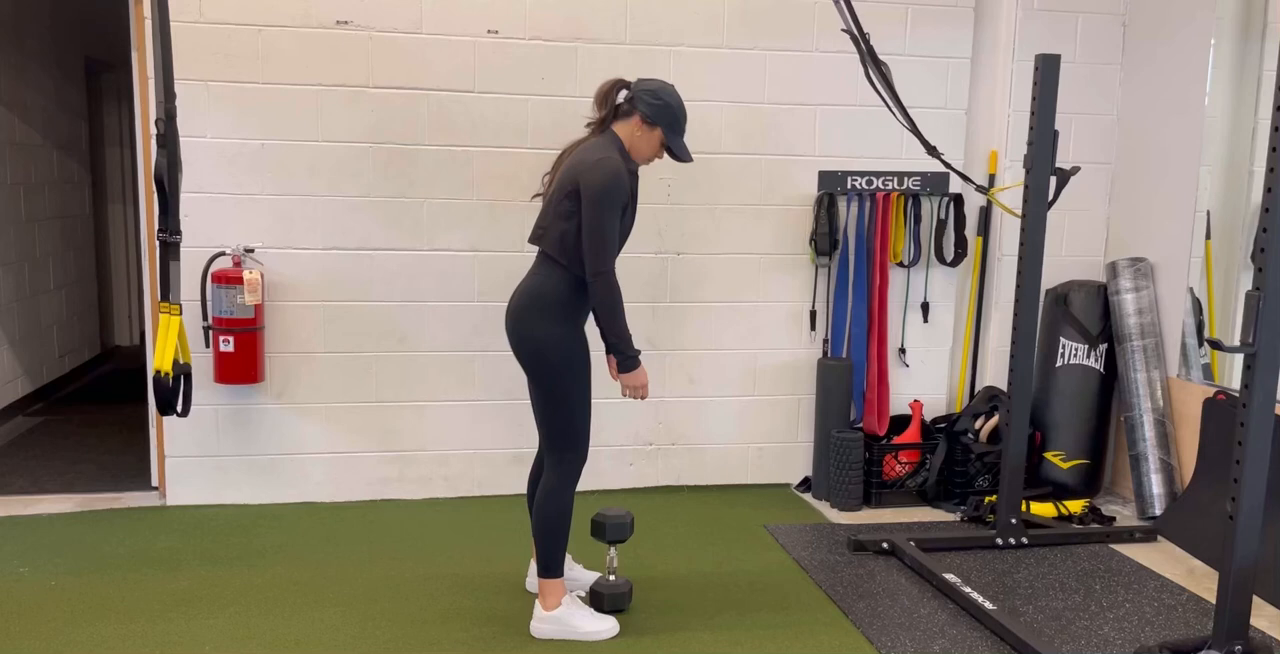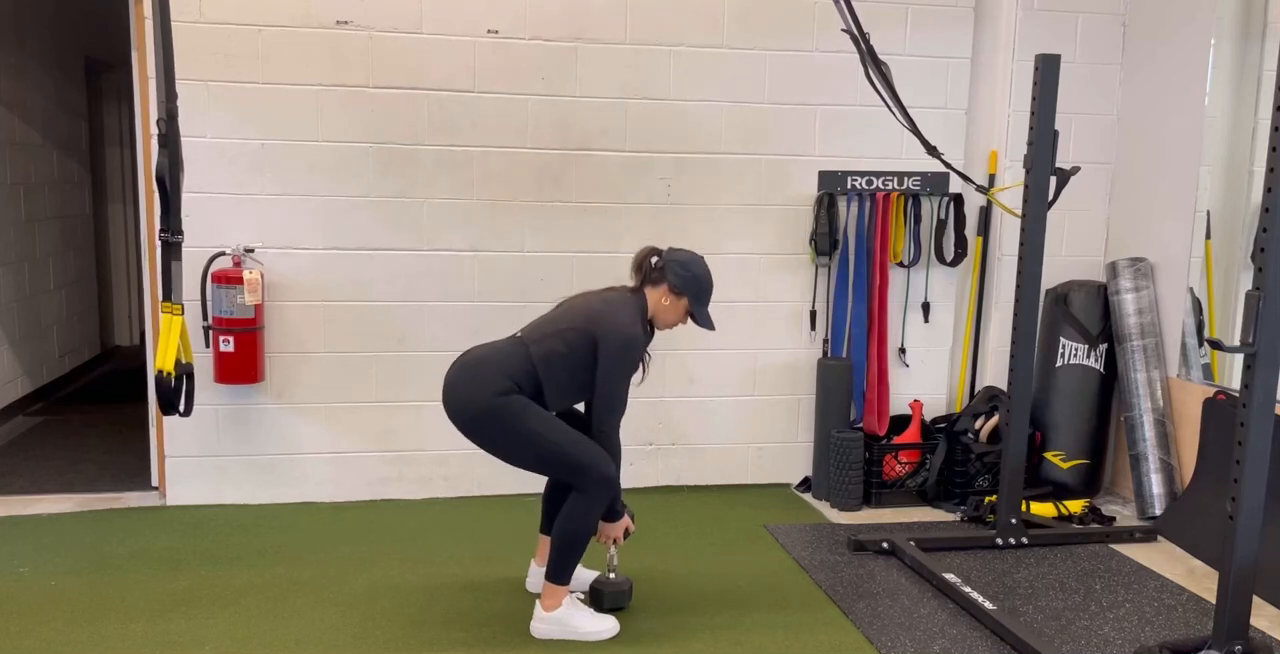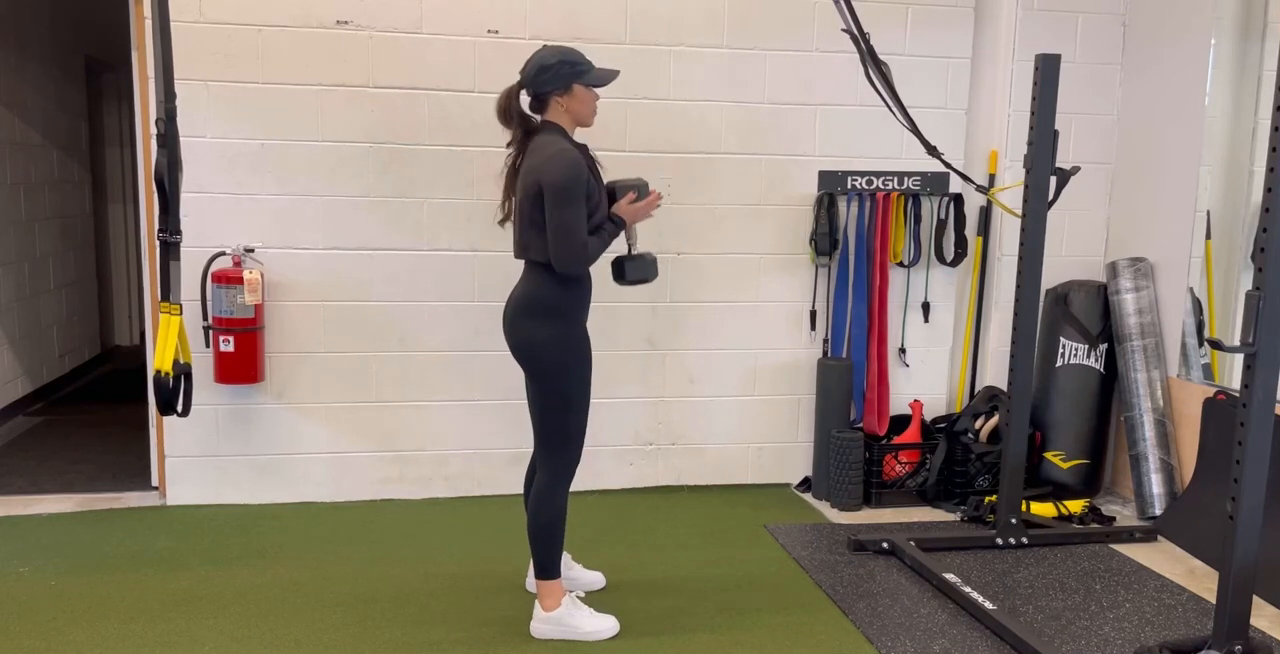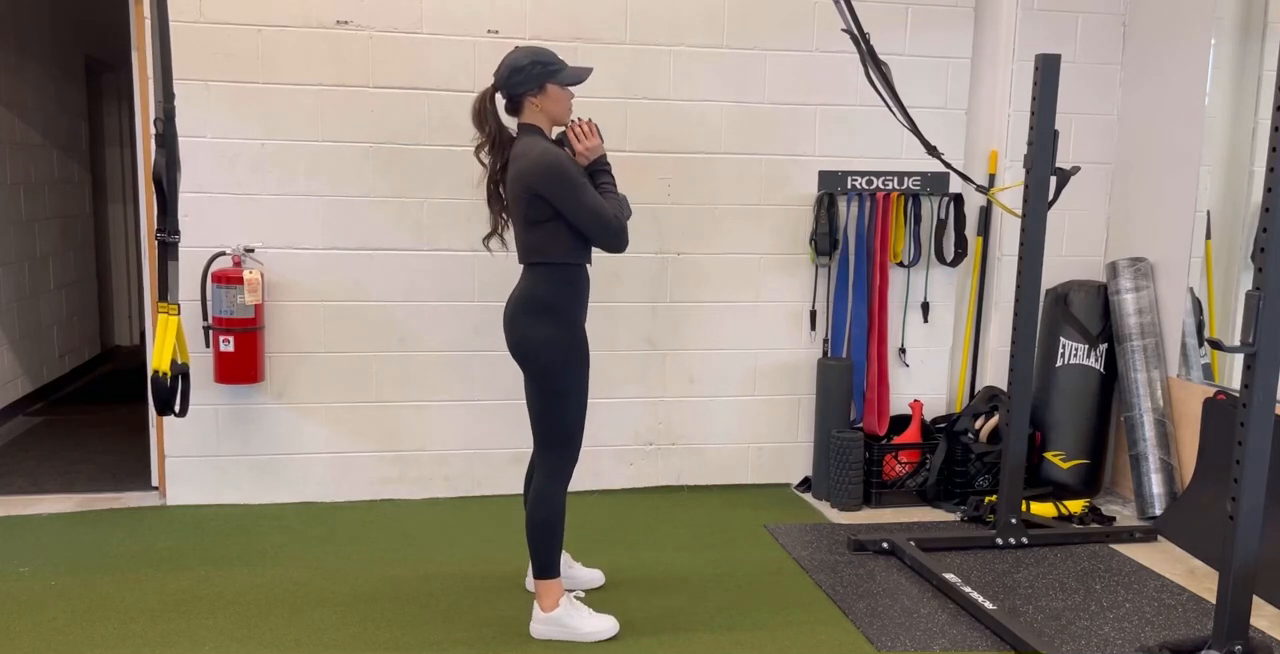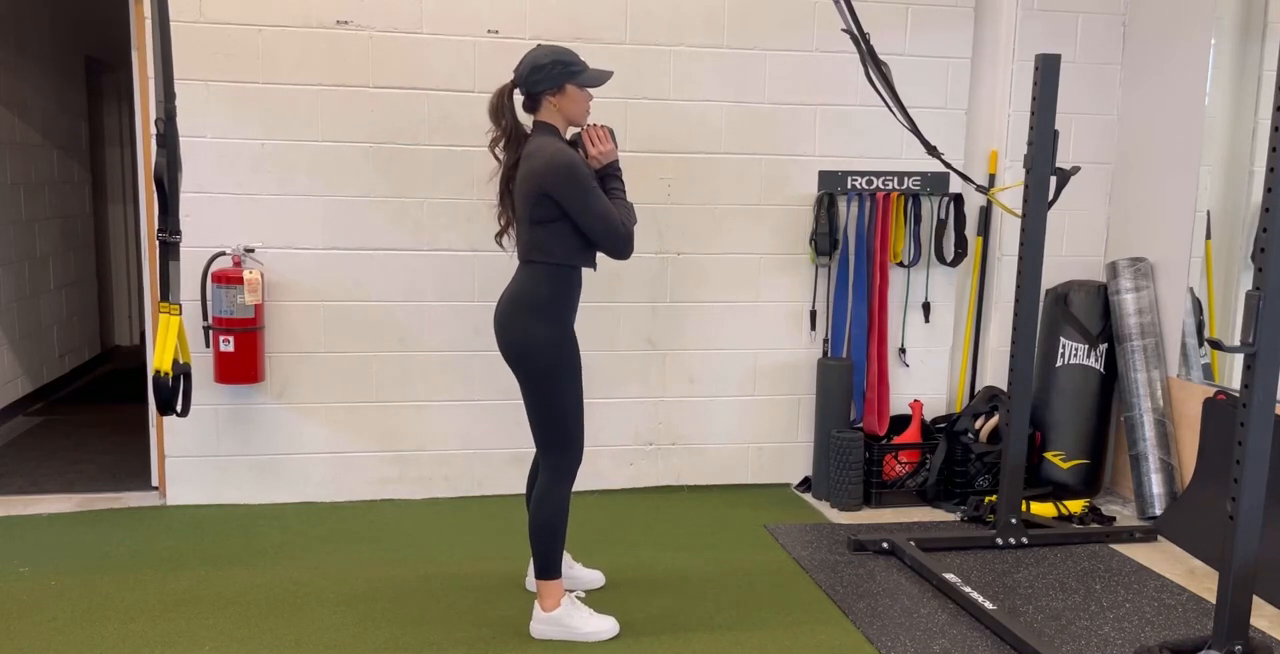
dt=0.7s
person 1, frame 1
left shoulder: (595, 155)
right shoulder: (608, 169)
right elbow: (600, 271)
left wrist: (615, 344)
right wrist: (627, 356)
left hip: (540, 310)
right hip: (550, 319)
left knee: (558, 444)
right knee: (567, 452)
left ankle: (546, 563)
right ankle: (551, 608)
person 1, frame 2
left shoulder: (618, 307)
right shoulder: (625, 329)
left elbow: (595, 417)
right elbow: (607, 423)
right wrist: (613, 510)
left hip: (483, 379)
right hip: (482, 395)
left knee: (577, 449)
right knee: (595, 473)
left ankle: (545, 563)
right ankle: (552, 608)
person 1, frame 3
left shoulder: (546, 152)
right shoulder: (560, 158)
right elbow: (571, 256)
left wrist: (612, 210)
right wrist: (620, 221)
left hip: (540, 310)
right hip: (550, 319)
left knee: (553, 449)
right knee: (559, 456)
left ankle: (547, 564)
right ankle: (552, 606)
person 1, frame 4
left shoulder: (529, 154)
right shoulder: (544, 160)
left elbow: (581, 216)
right elbow: (614, 233)
left wrist: (585, 165)
right wrist: (597, 164)
left hip: (542, 311)
right hip: (550, 317)
left knee: (551, 449)
right knee: (558, 455)
left ankle: (548, 563)
right ankle: (550, 607)
person 1, frame 5
left shoulder: (540, 152)
right shoulder: (557, 160)
left elbow: (584, 223)
right elbow: (618, 242)
left wrist: (595, 172)
right wrist: (608, 172)
left hip: (531, 314)
right hip: (538, 321)
left knee: (556, 447)
right knee: (562, 455)
left ankle: (548, 563)
right ankle: (550, 607)
